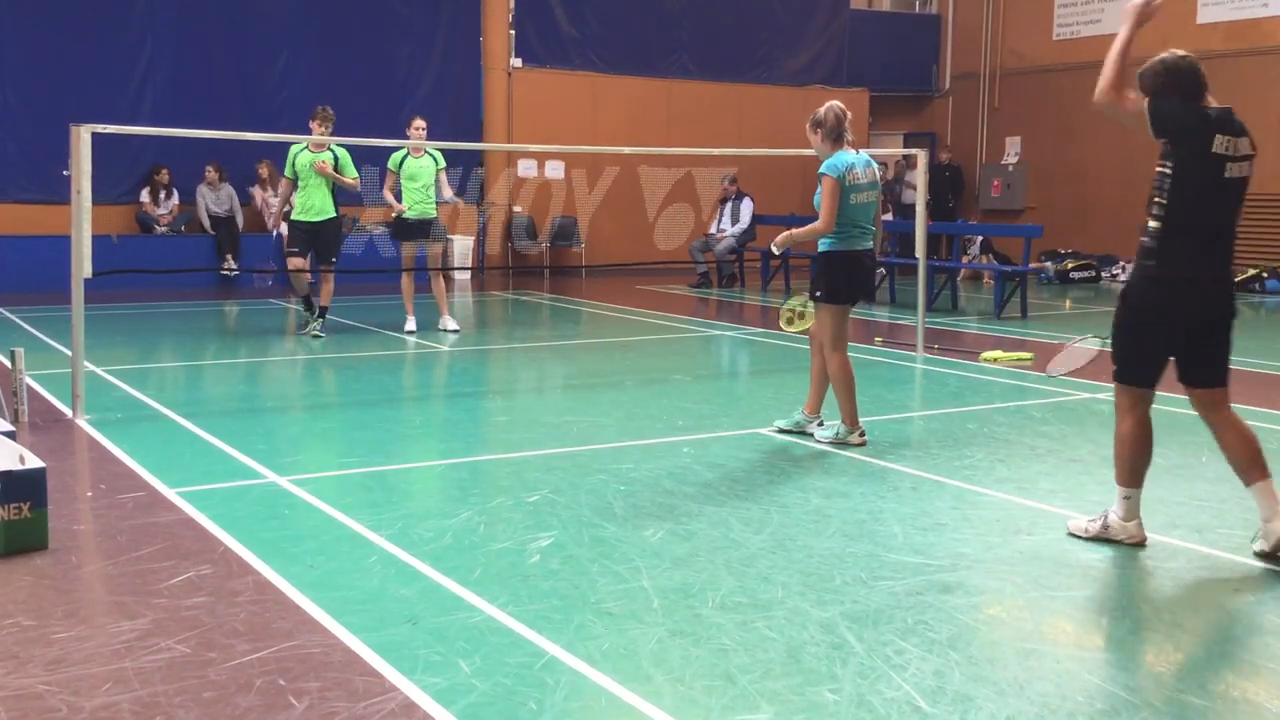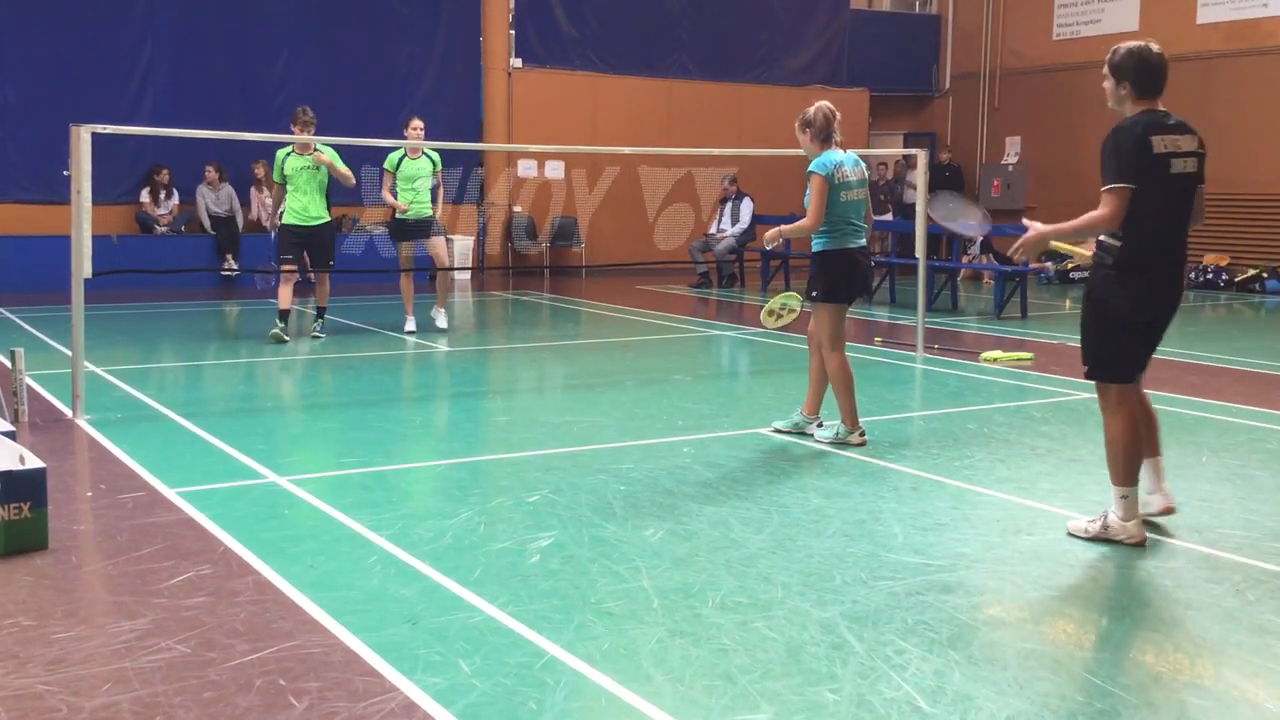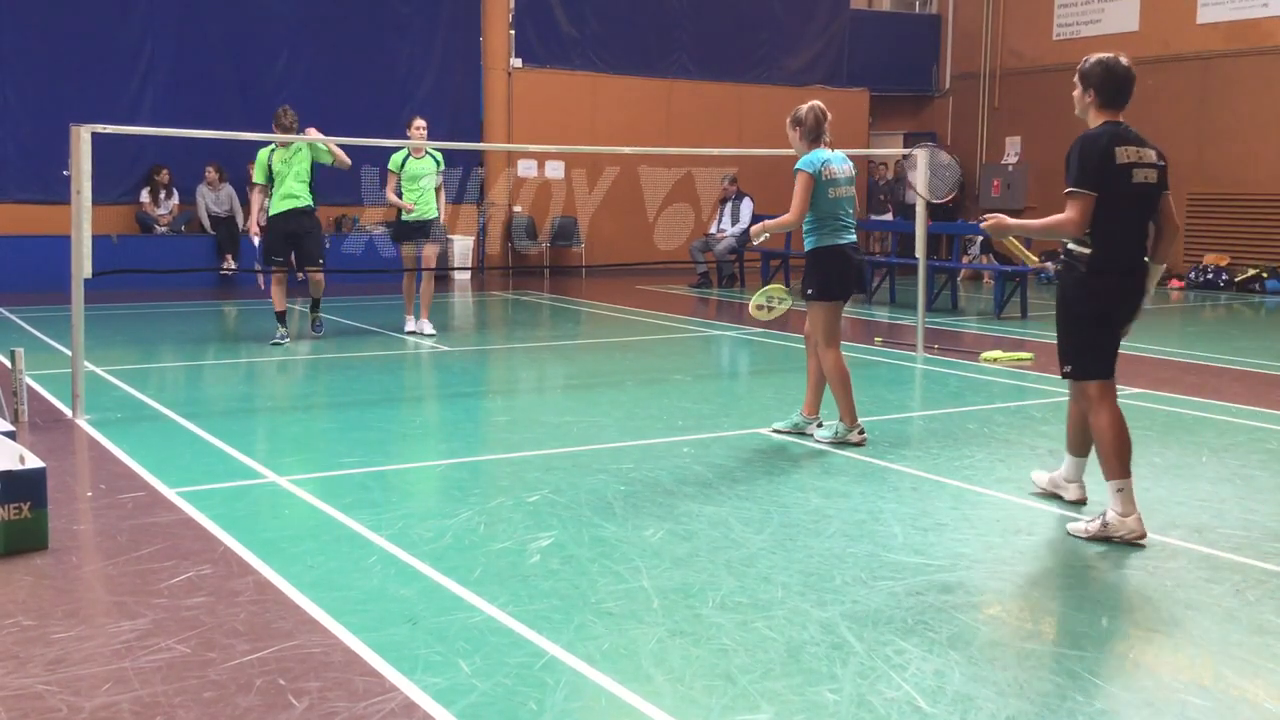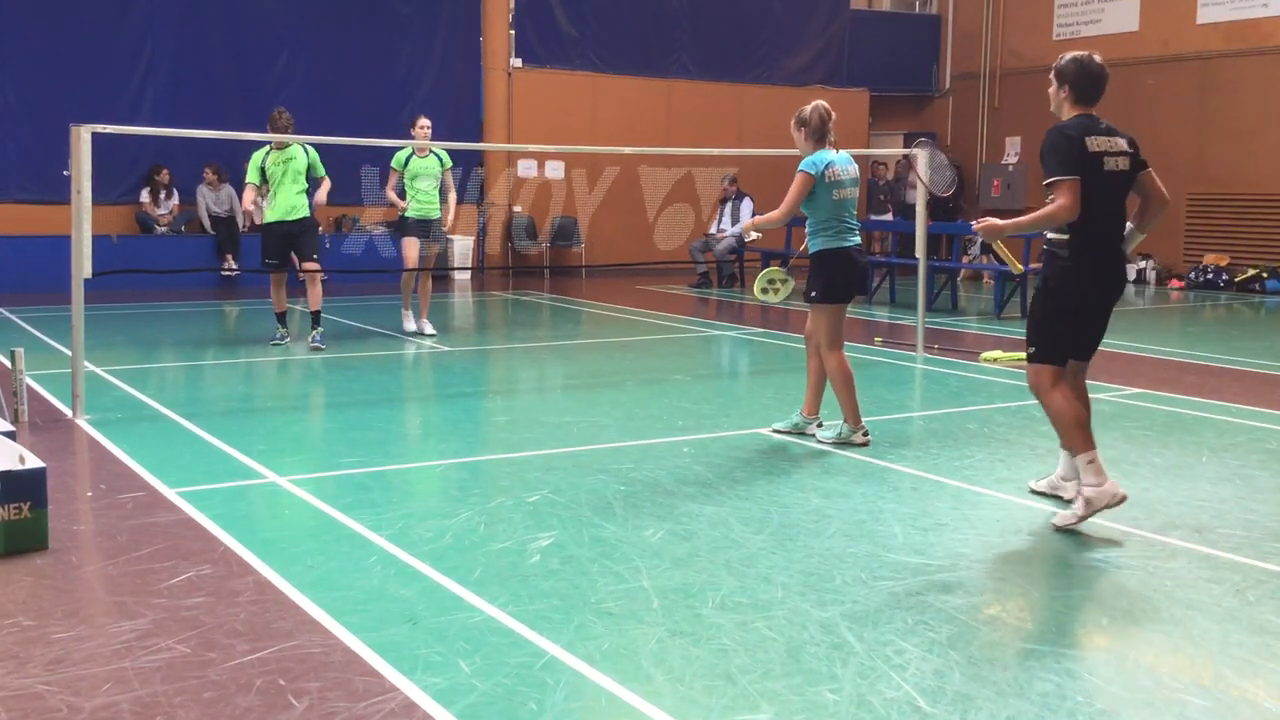
dt=0.3s
person 1, frame 1
left shoulder: (1189, 124)
left elbow: (1107, 97)
left hip: (1158, 287)
right hip: (1212, 288)
left knee: (1132, 401)
right knee: (1214, 405)
left ankle: (1124, 518)
person 1, frame 2
left shoulder: (1127, 136)
right shoulder: (1189, 138)
left elbow: (1110, 217)
right elbow: (1194, 214)
left wrist: (1045, 233)
left hip: (1120, 283)
right hip: (1164, 282)
left knee: (1115, 396)
right knee: (1130, 389)
left ankle: (1125, 517)
right ankle: (1156, 488)
person 1, frame 3
left shoulder: (1090, 145)
right shoulder: (1149, 150)
left elbow: (1075, 223)
right elbow: (1169, 226)
left wrist: (1013, 225)
right wrist: (1149, 278)
left hip: (1089, 284)
right hip: (1126, 284)
left knee: (1097, 394)
right knee: (1085, 383)
left ankle: (1123, 513)
right ankle: (1069, 477)
person 1, frame 4
left shoulder: (1063, 136)
right shoulder: (1119, 139)
left elbow: (1066, 208)
right elbow: (1158, 199)
left wrist: (1006, 227)
right wrist: (1127, 238)
left hip: (1070, 271)
right hip: (1107, 272)
left knee: (1045, 376)
right knee: (1072, 373)
left ankle: (1096, 482)
right ankle: (1069, 475)
person 2, frame 1
left shoulder: (833, 166)
right shoulder: (869, 163)
left elbow: (825, 226)
right elbow: (877, 221)
left wrist: (790, 236)
right wrist: (870, 256)
left hip: (837, 262)
right hip: (862, 260)
left knee: (834, 347)
right knee: (819, 337)
left ankle: (851, 427)
right ankle: (810, 415)
person 2, frame 2
left shoulder: (822, 165)
right shoulder: (856, 162)
left elbow: (813, 223)
right elbow: (867, 217)
left wrist: (779, 232)
left hip: (833, 261)
right hip: (856, 257)
left knee: (832, 347)
right knee: (817, 337)
left ankle: (851, 427)
right ankle: (809, 416)
person 2, frame 3
left shoulder: (808, 163)
right shoulder: (843, 160)
left elbow: (795, 218)
left wrist: (762, 226)
left hip: (826, 257)
right hip: (847, 253)
left knee: (827, 345)
right knee: (813, 337)
left ankle: (850, 425)
right ankle: (809, 416)
person 2, frame 4
left shoulder: (813, 164)
right shoulder: (846, 160)
left elbow: (783, 214)
left wrist: (752, 222)
left hip: (830, 260)
right hip: (850, 255)
left knee: (830, 346)
right knee: (814, 337)
left ankle: (854, 426)
right ankle: (809, 416)
person 3, frame 1
left shoulder: (339, 153)
right shoulder: (296, 151)
left elbow: (355, 185)
right elbow: (288, 184)
left wrist: (331, 175)
right wrist: (278, 212)
left hip: (328, 219)
right hip: (300, 219)
left knee: (326, 271)
right knee: (295, 266)
left ankle: (321, 319)
right ankle: (309, 309)
person 3, frame 2
left shoulder: (325, 153)
right shoulder: (282, 156)
left elbow: (351, 181)
left wrist: (330, 163)
right wrist: (273, 215)
left hip: (321, 223)
right hip: (291, 224)
left knee: (322, 276)
right knee: (287, 274)
left ankle: (320, 320)
right ankle: (282, 324)
person 3, frame 3
left shoulder: (308, 146)
right shoulder: (265, 154)
left elbow: (346, 163)
right elbow: (259, 191)
left wrist: (323, 139)
right wrist: (253, 222)
left hip: (305, 217)
right hip: (277, 220)
left knee: (316, 275)
right knee: (278, 275)
left ankle: (315, 312)
right ankle: (282, 327)
person 3, frame 4
left shoulder: (307, 151)
right shoulder: (259, 157)
left elbow: (324, 180)
right elbow: (251, 187)
left wrist: (322, 193)
right wrist: (247, 204)
left hip: (304, 220)
right hip: (273, 223)
left knee: (312, 273)
right knee: (277, 278)
left ankle: (316, 328)
right ankle: (282, 328)
person 4, frame 1
left shoulder: (436, 156)
right shoulder: (397, 158)
left elbow: (444, 188)
right elbow: (386, 189)
left wrist: (451, 197)
right wrist: (395, 205)
left hip: (431, 219)
right hip: (407, 219)
left knee: (436, 270)
right knee: (408, 270)
left ankle: (445, 317)
right ankle: (410, 318)
person 4, frame 2
left shoulder: (433, 157)
right shoulder: (394, 158)
right elbow: (385, 191)
left wrist: (438, 212)
right wrist: (396, 204)
left hip: (428, 217)
right hip: (404, 219)
left knee: (444, 264)
right knee: (406, 270)
left ankle: (440, 309)
right ankle: (410, 318)
person 4, frame 3
left shoulder: (436, 157)
right shoulder: (398, 158)
right elbow: (389, 193)
left wrist: (441, 214)
right wrist: (402, 204)
left hip: (432, 220)
right hip: (407, 221)
left knee: (428, 271)
right knee: (410, 272)
left ankle: (424, 320)
right ankle: (409, 317)
person 4, frame 4
left shoulder: (442, 156)
right shoulder: (402, 157)
left elbow: (450, 189)
right elbow: (389, 189)
left wrist: (451, 213)
right wrist: (399, 203)
left hip: (434, 219)
right hip: (411, 218)
left knee: (426, 272)
right knee: (410, 267)
left ankle: (423, 319)
right ankle: (407, 311)
